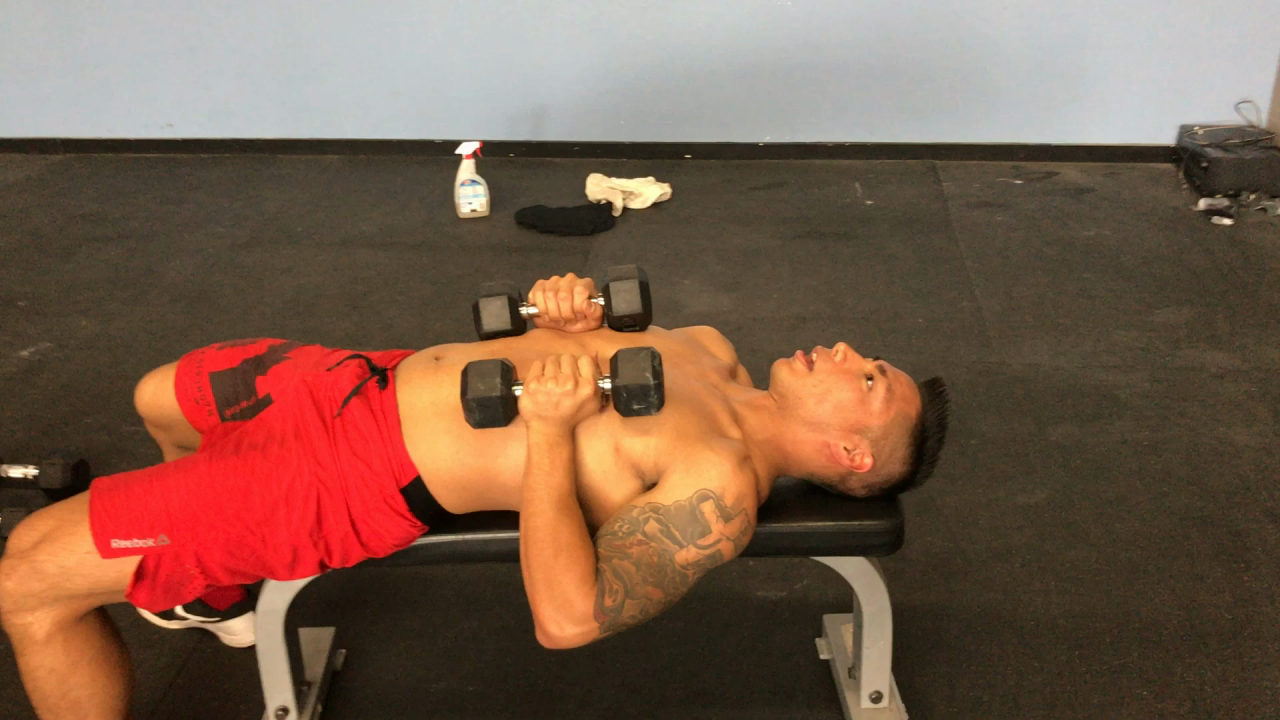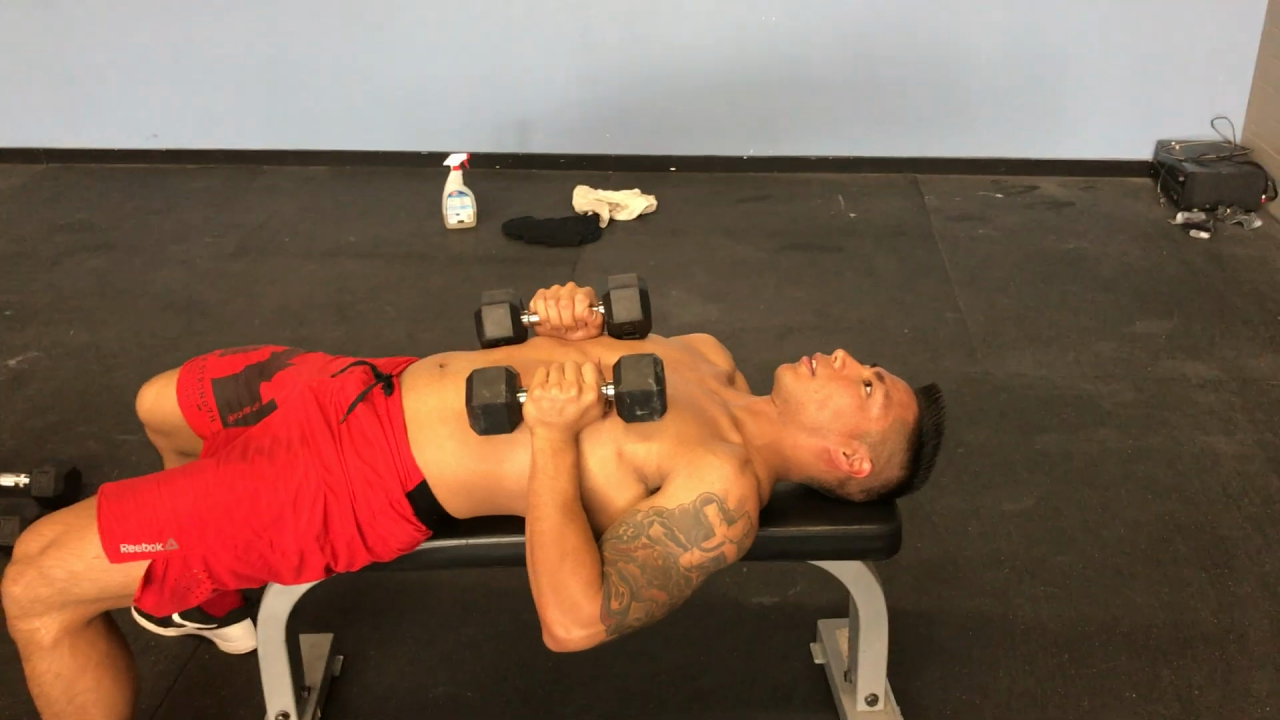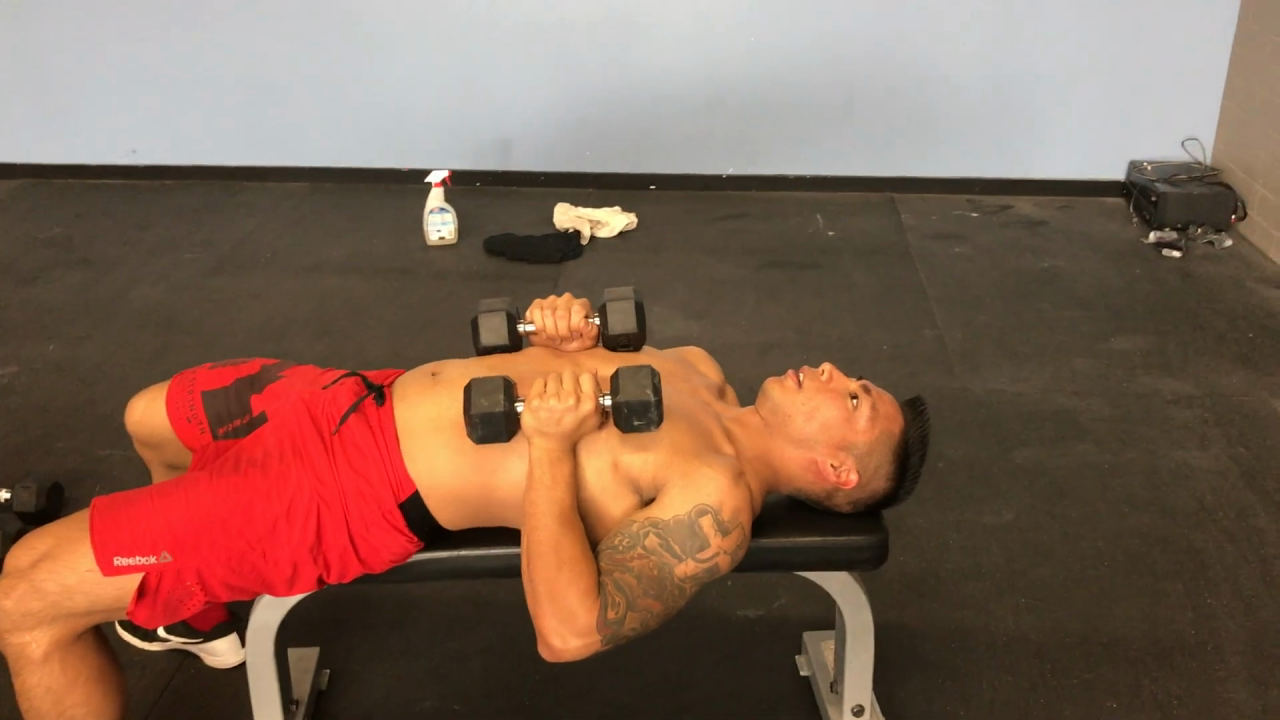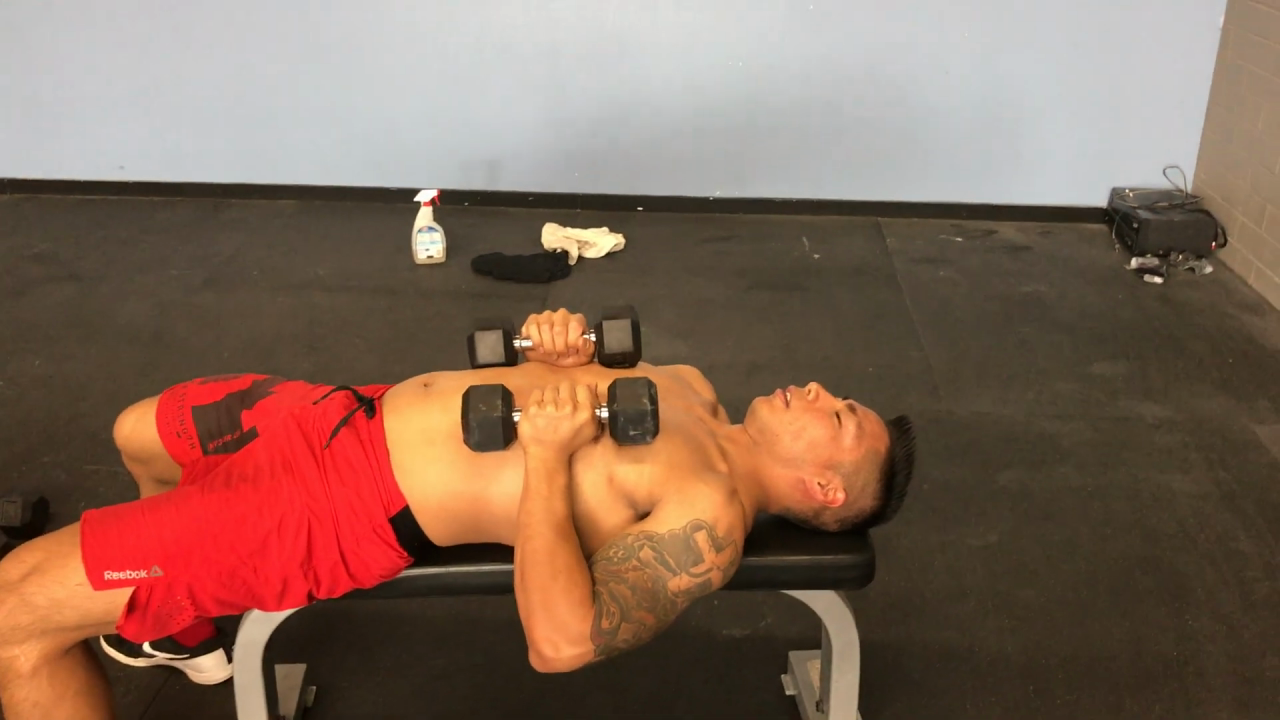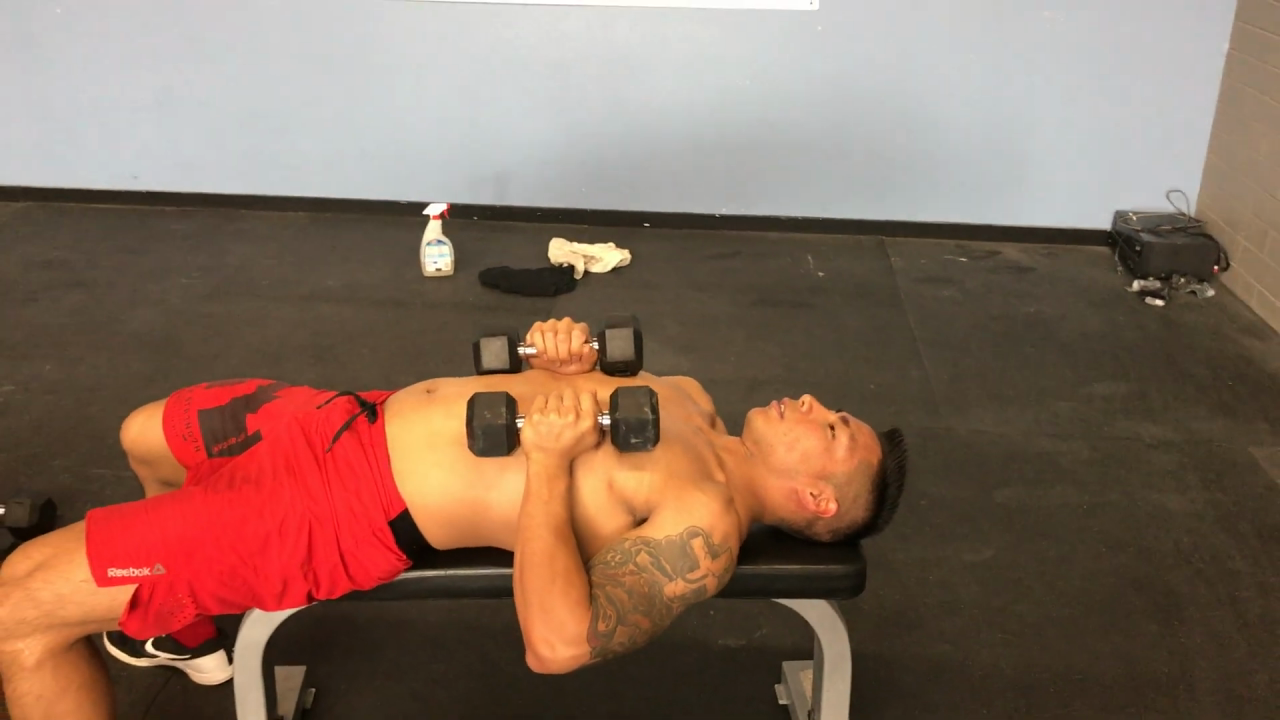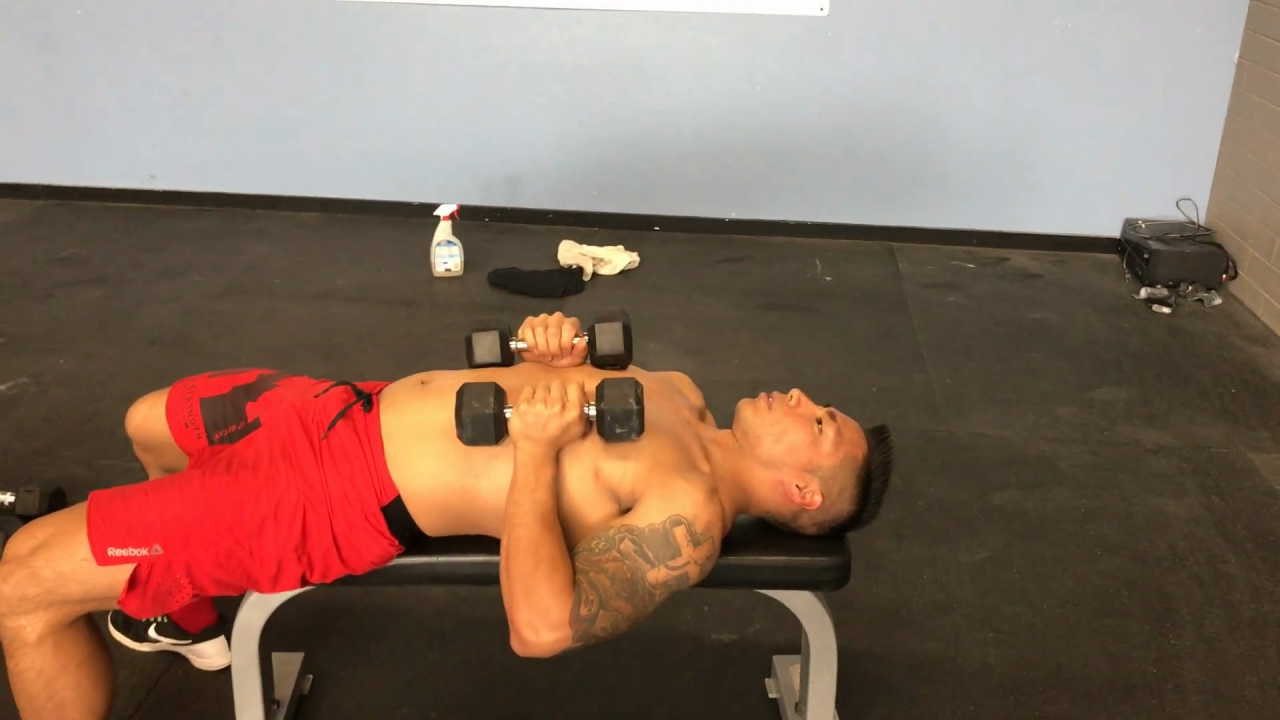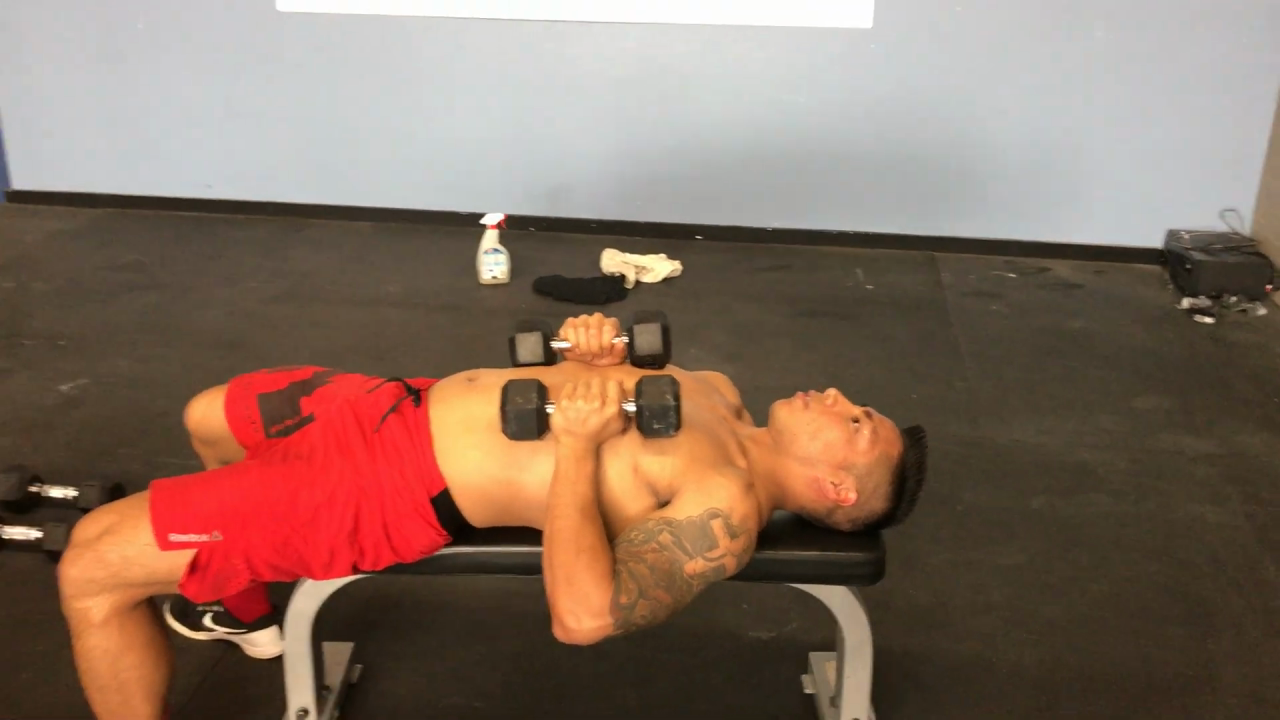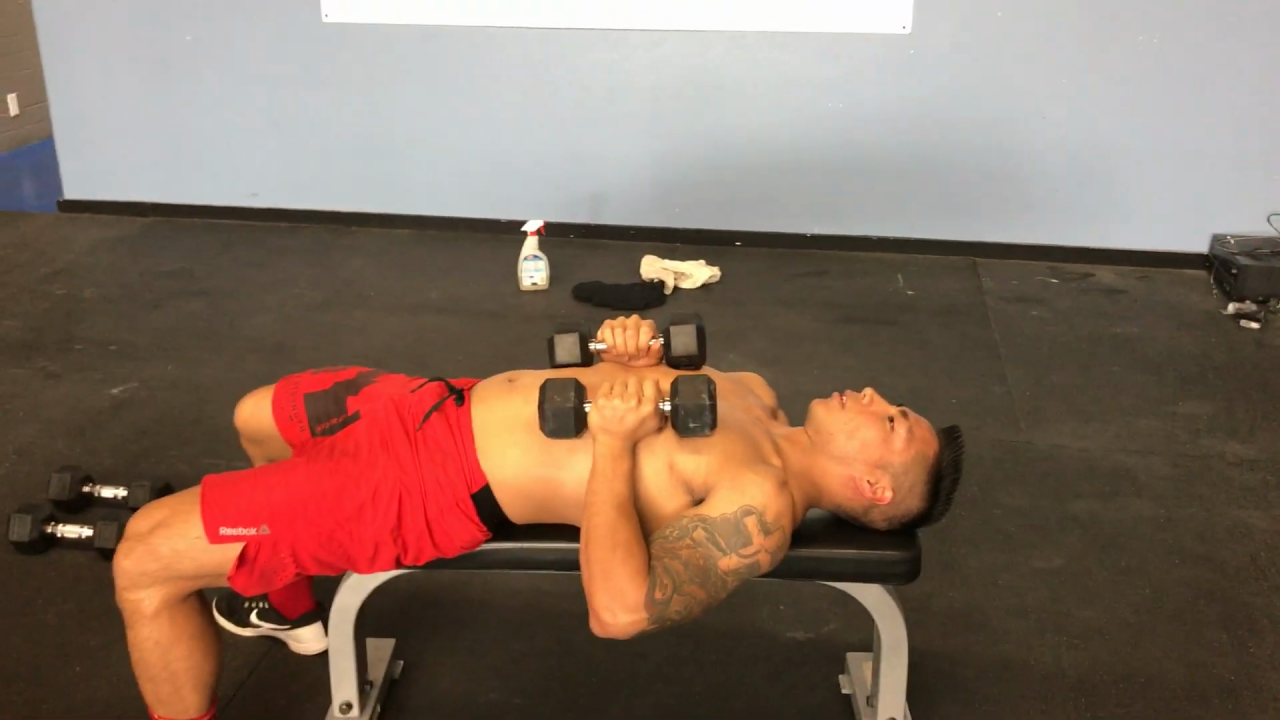
dt=0.4s
person 1, frame 1
left shoulder: (721, 490)
right shoulder: (712, 353)
left elbow: (565, 617)
right elbow: (600, 355)
left wrist: (549, 428)
right wrist: (566, 310)
left hip: (364, 473)
right knee: (161, 398)
right ankle: (212, 588)
person 1, frame 2
left shoulder: (723, 495)
right shoulder: (711, 360)
left elbow: (572, 620)
right elbow: (603, 352)
left wrist: (552, 434)
right wrist: (568, 320)
left hip: (373, 479)
right knee: (163, 405)
right ankle: (208, 601)
person 1, frame 3
left shoulder: (716, 506)
right shoulder: (700, 372)
left elbow: (568, 630)
right elbow: (587, 371)
left wrist: (549, 442)
right wrist: (563, 330)
left hip: (363, 491)
right knee: (152, 420)
right ankle: (194, 614)
person 1, frame 4
left shoulder: (710, 519)
right shoulder: (692, 388)
left elbow: (560, 642)
right elbow: (581, 387)
left wrist: (546, 454)
right wrist: (556, 347)
left hip: (352, 509)
right knee: (142, 434)
right ankle: (182, 630)
person 1, frame 5
left shoulder: (706, 529)
right shoulder: (688, 401)
left elbow: (557, 643)
left wrist: (548, 460)
right wrist: (558, 359)
left hip: (352, 510)
right knee: (148, 438)
right ankle: (183, 631)
person 1, frame 6
left shoulder: (690, 518)
right shoulder: (678, 395)
left elbow: (541, 626)
left wrist: (534, 449)
right wrist: (548, 351)
left hip: (347, 496)
right knee: (151, 423)
right ankle: (187, 617)
person 1, frame 7
left shoulder: (727, 513)
right shoulder: (719, 395)
left elbow: (582, 615)
left wrist: (577, 443)
right wrist: (593, 349)
left hip: (394, 487)
left knee: (92, 566)
right knee: (210, 418)
right ankle: (240, 608)
person 1, frame 8
left shoulder: (761, 509)
right shoulder: (755, 395)
left elbow: (617, 610)
left wrist: (615, 441)
right wrist: (631, 350)
left hip: (440, 484)
left knee: (145, 559)
right knee: (257, 418)
right ankle: (287, 606)
